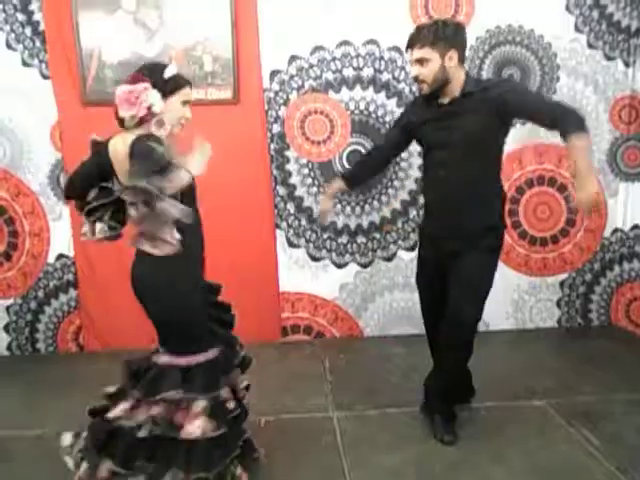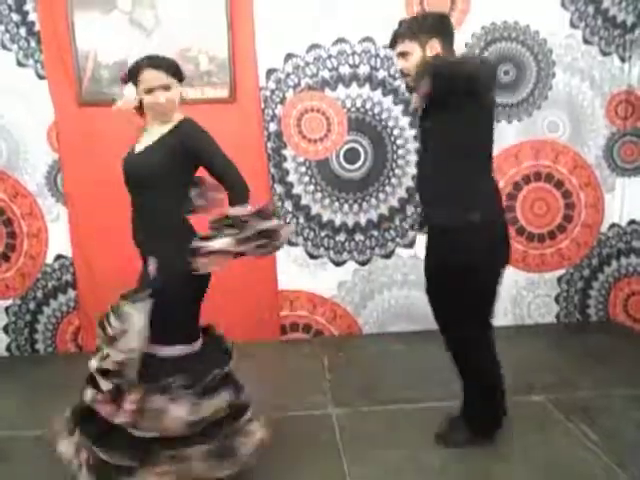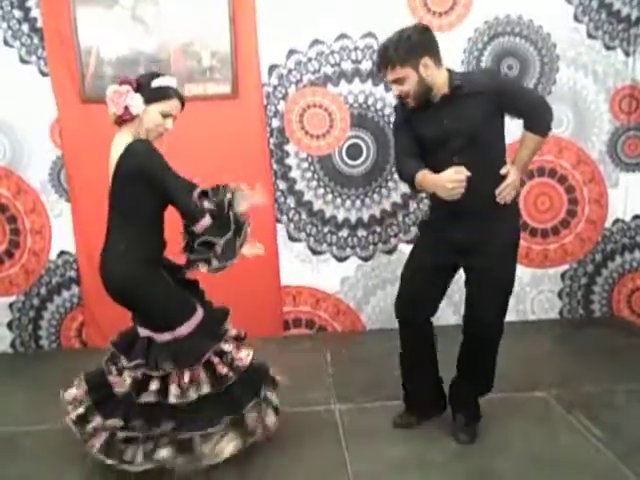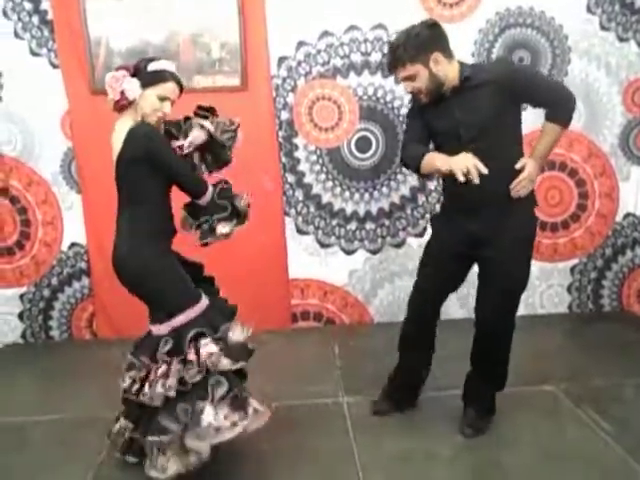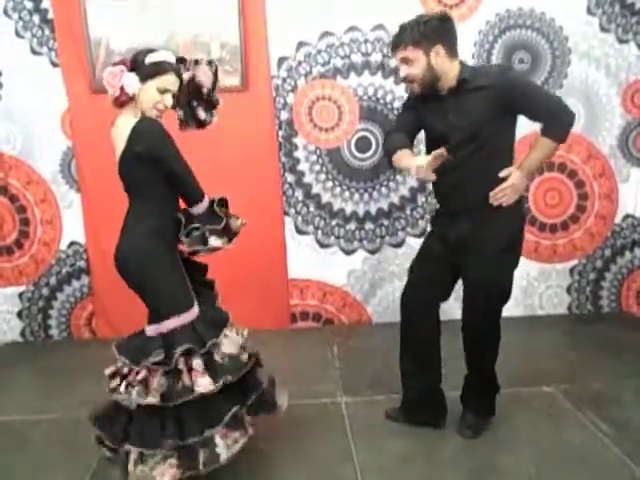
dt=0.7s
person 1, frame 1
left shoulder: (496, 96)
right shoulder: (419, 111)
left elbow: (567, 119)
right elbow: (381, 153)
left wrist: (584, 175)
right wrist: (336, 188)
left hip: (479, 239)
right hip: (434, 237)
left knee: (460, 323)
right knee: (435, 322)
left ankle: (438, 400)
right ankle: (456, 388)
person 1, frame 2
left shoulder: (465, 80)
right shoulder: (432, 100)
left elbow: (439, 68)
left wrist: (427, 84)
left hip: (475, 229)
right hip: (443, 230)
left knee: (470, 325)
right knee: (453, 320)
left ankle: (482, 418)
right ankle: (477, 407)
person 1, frame 3
left shoulder: (487, 87)
right shoulder: (407, 111)
left elbow: (540, 113)
right elbow: (406, 163)
left wrist: (518, 169)
right wrist: (435, 183)
left hip: (494, 227)
right hip: (441, 226)
left knee: (484, 323)
right knee: (410, 308)
left ankle: (466, 406)
right ankle: (425, 400)
person 1, frame 4
left shoulder: (502, 78)
right shoulder: (423, 104)
left elbow: (562, 101)
right elbow: (412, 153)
left wrist: (537, 161)
right wrist: (447, 161)
left hip: (508, 218)
right hip: (456, 218)
left knee: (494, 315)
right knee: (422, 302)
left ankle: (480, 402)
right ankle: (400, 393)
person 1, frame 5
left shoulder: (498, 83)
right shoulder: (421, 99)
left elbow: (560, 116)
right elbow: (395, 138)
left wrist: (524, 173)
right wrist: (411, 162)
left hip: (494, 225)
right hip: (448, 223)
left knee: (479, 319)
right knee: (416, 302)
left ankle: (479, 405)
right ankle: (422, 404)
person 2, frame 1
left shoulder: (115, 147)
right shoulder: (147, 147)
left elbow: (73, 189)
right elbow: (150, 191)
right wrist: (186, 170)
left hip: (160, 274)
right hip: (173, 279)
left knee: (203, 354)
right knee: (188, 367)
person 2, frame 2
left shoulder: (186, 132)
right shoulder: (148, 136)
left elbow: (233, 180)
left wrist: (235, 229)
left hip: (174, 263)
right hip: (159, 261)
left knee: (167, 353)
person 2, frame 3
left shoulder: (133, 149)
right shoulder: (140, 153)
left elbow: (182, 187)
right elbow: (186, 205)
left wrist: (231, 202)
right wrist: (230, 244)
left hip: (132, 265)
right hip: (134, 270)
left knee: (160, 335)
right knee: (192, 335)
right ankle: (191, 437)
person 2, frame 4
left shoulder: (132, 133)
right shoulder: (145, 137)
left elbow: (185, 131)
right elbow: (193, 184)
left wrist: (197, 131)
right wrist: (224, 210)
left hip: (138, 252)
right hip: (145, 255)
left knee: (174, 330)
right knee: (199, 325)
left ankle: (152, 431)
person 2, frame 5
left shoulder: (127, 126)
right shoulder: (148, 131)
left elbow: (183, 100)
right elbow: (186, 184)
left wrist: (194, 82)
right wrist: (210, 217)
left hip: (145, 247)
right hip: (148, 251)
left knee: (185, 326)
right knee: (184, 337)
